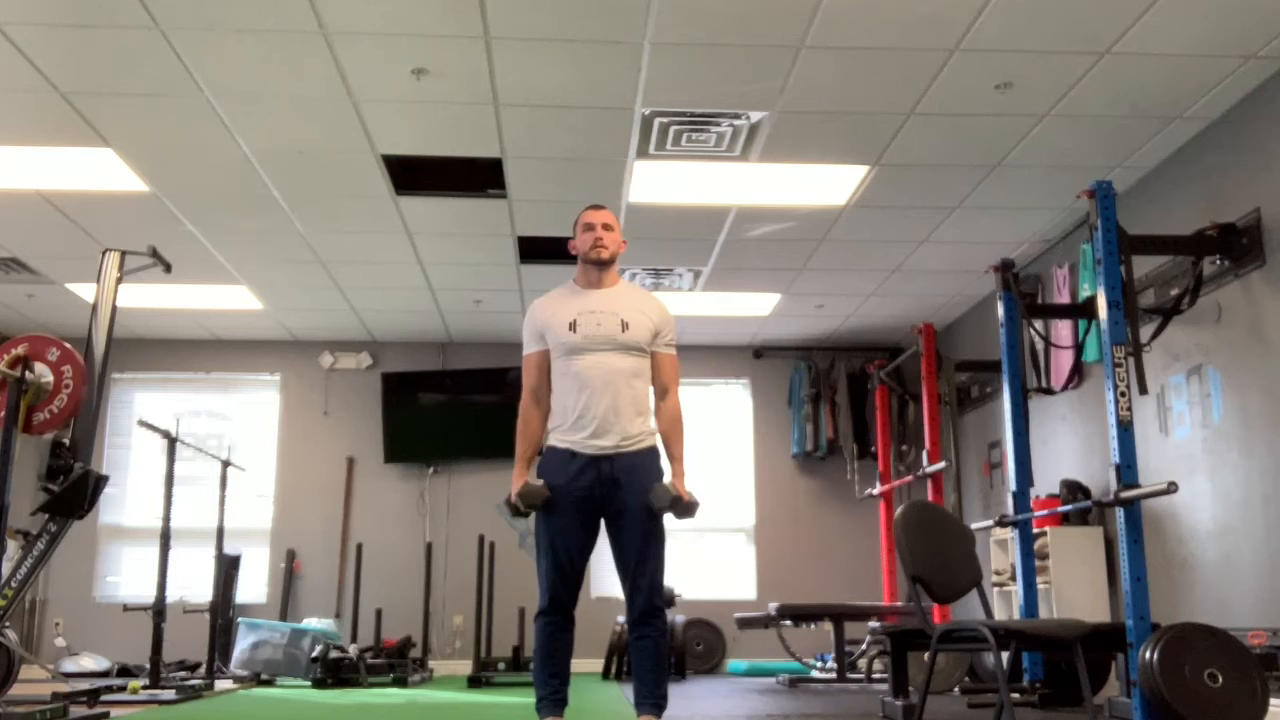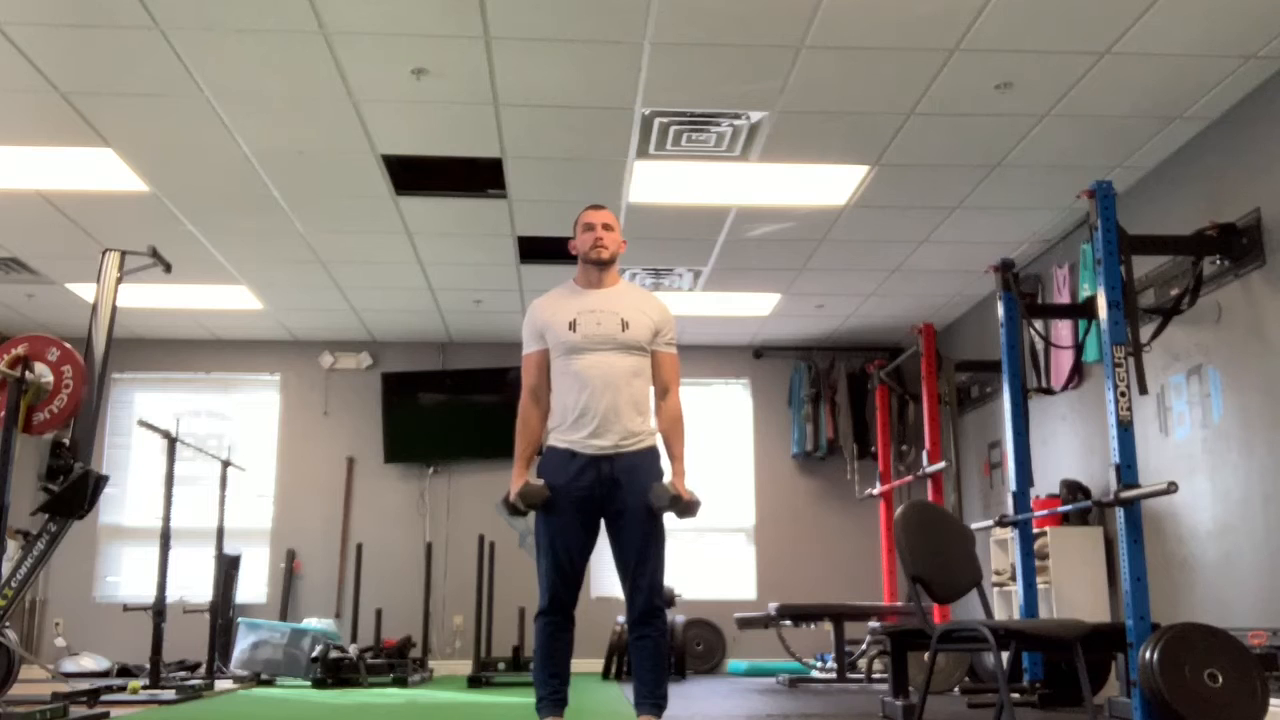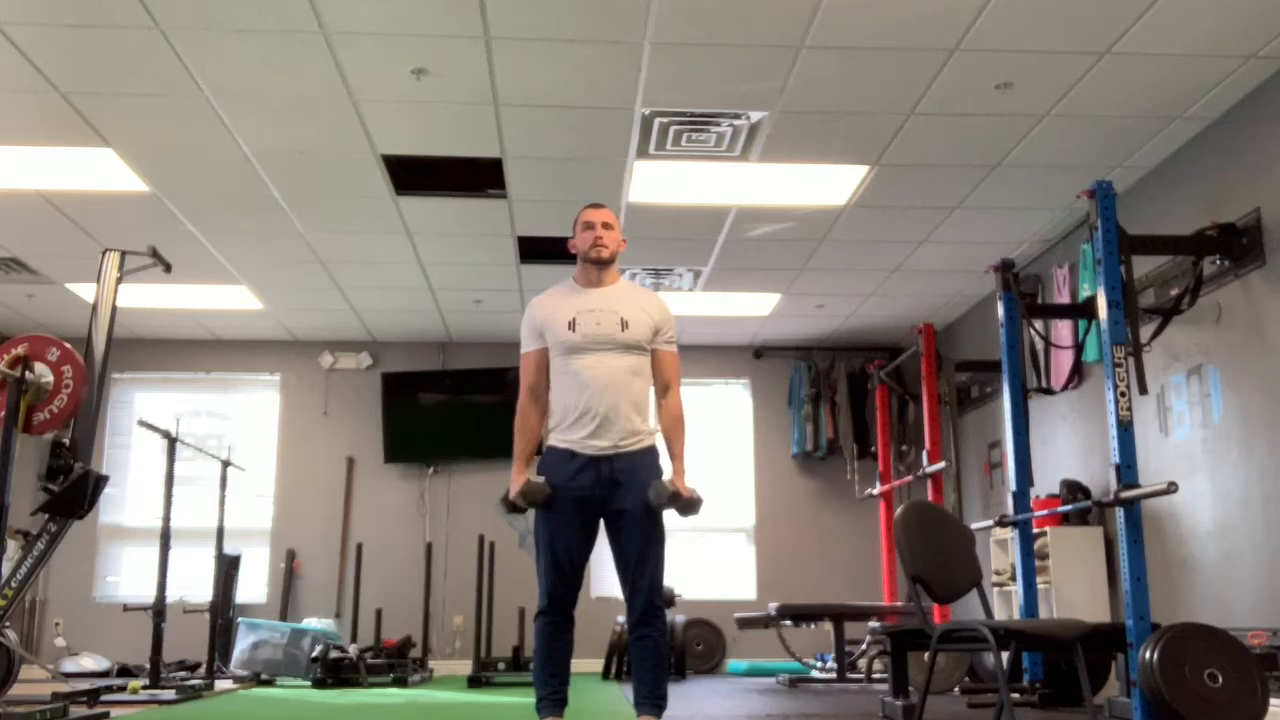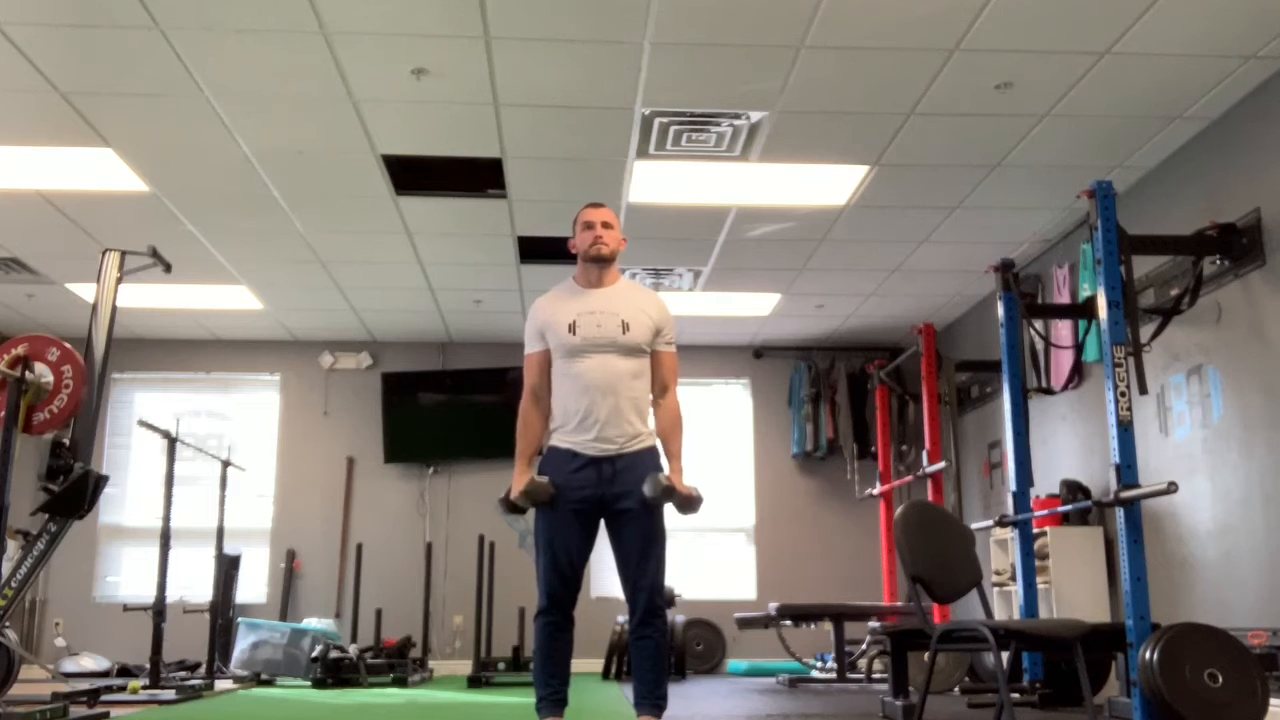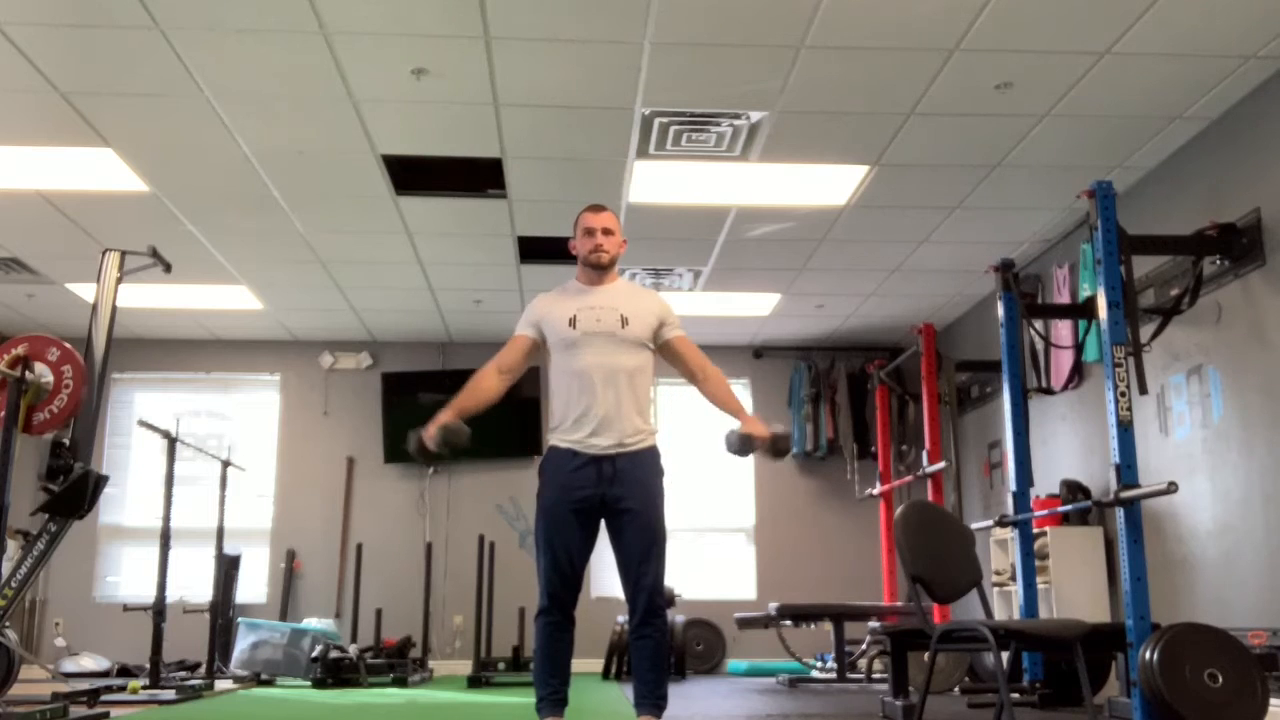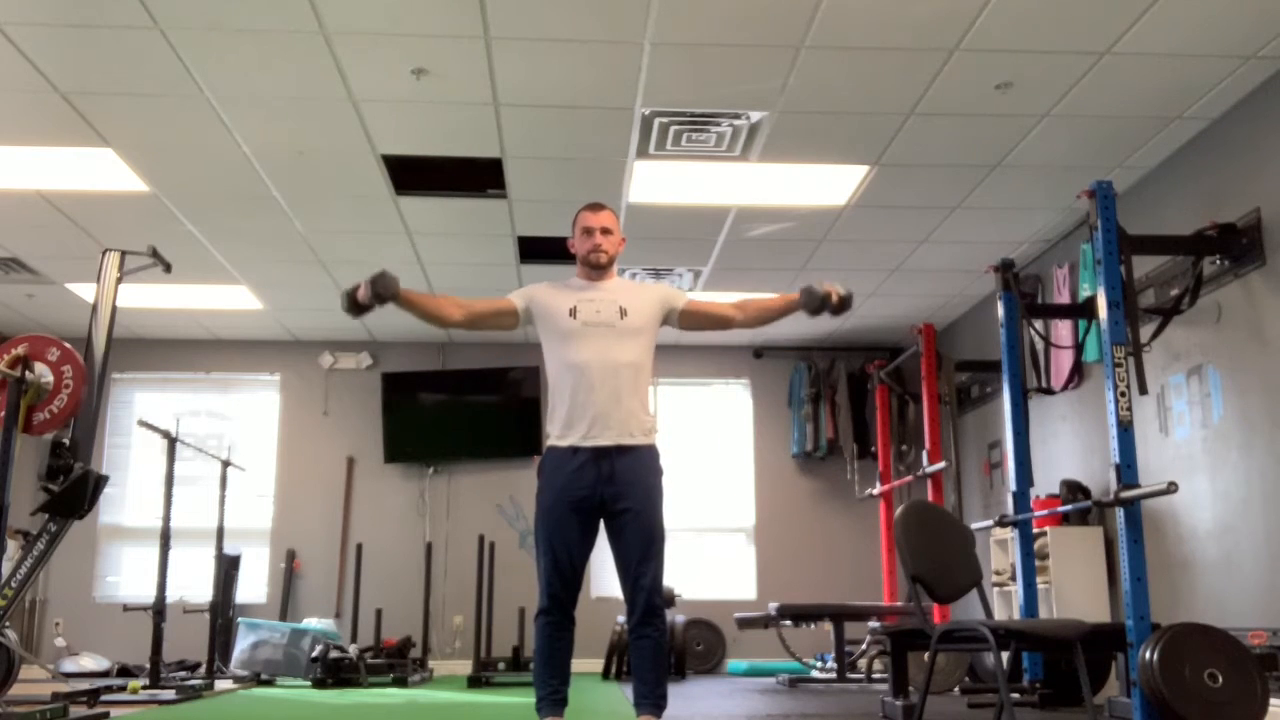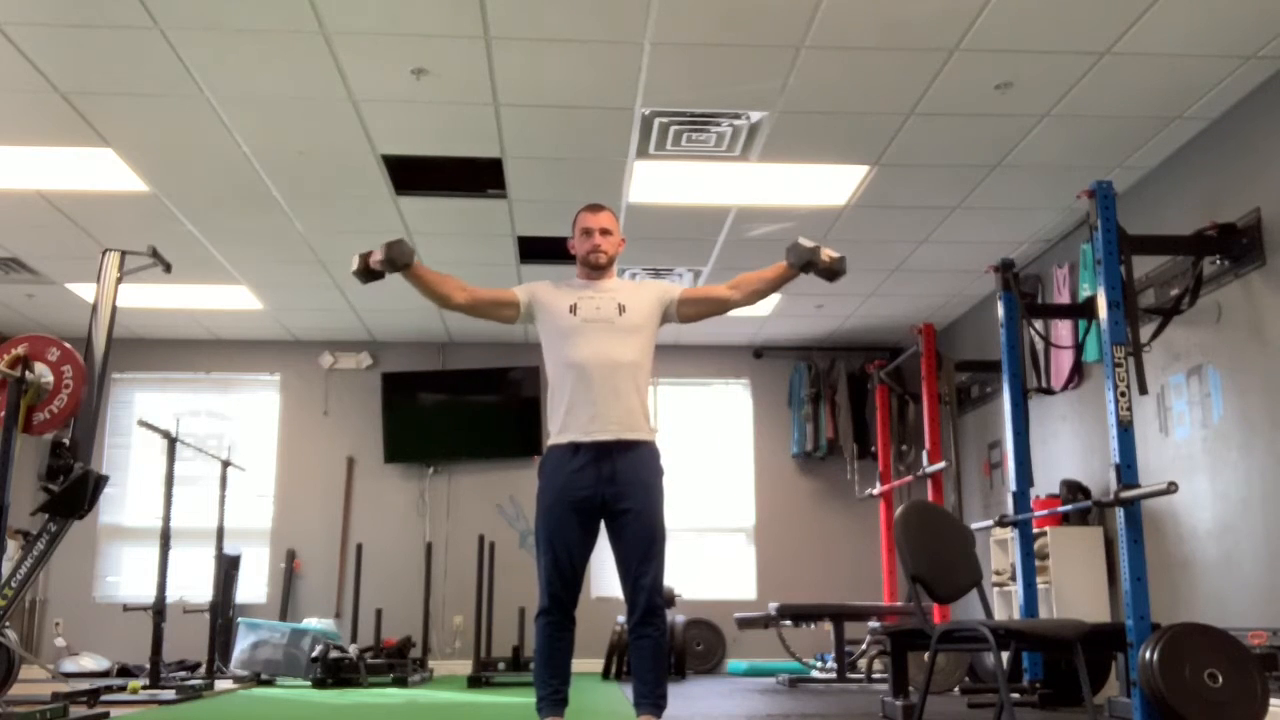
dt=0.3s
person 1, frame 1
left shoulder: (651, 309)
right shoulder: (545, 309)
left elbow: (667, 396)
right elbow: (534, 397)
left wrist: (678, 471)
right wrist: (520, 470)
left hip: (636, 464)
right hip: (566, 464)
left knee: (646, 599)
right knee: (556, 598)
person 1, frame 2
left shoulder: (652, 309)
right shoulder: (545, 309)
left elbow: (668, 396)
right elbow: (533, 397)
left wrist: (679, 471)
right wrist: (520, 470)
left hip: (636, 464)
right hip: (566, 464)
left knee: (646, 599)
right knee: (556, 599)
person 1, frame 3
left shoulder: (651, 307)
right shoulder: (544, 307)
left elbow: (668, 393)
right elbow: (531, 395)
left wrist: (678, 468)
right wrist: (519, 468)
left hip: (635, 464)
right hip: (565, 464)
left knee: (646, 599)
right knee: (555, 599)
person 1, frame 4
left shoulder: (650, 306)
right shoulder: (546, 308)
left elbow: (665, 394)
right elbow: (533, 397)
left wrist: (676, 465)
right wrist: (520, 467)
left hip: (636, 464)
right hip: (567, 465)
left knee: (646, 599)
right knee: (555, 599)
person 1, frame 5
left shoulder: (650, 305)
right shoulder: (546, 306)
left elbow: (699, 369)
right elbow: (499, 371)
left wrist: (745, 417)
right wrist: (449, 416)
left hip: (636, 463)
right hip: (567, 464)
left knee: (647, 598)
right knee: (556, 598)
person 1, frame 6
left shoulder: (651, 297)
right shoulder: (543, 298)
left elbow: (735, 312)
right elbow: (459, 312)
left wrist: (803, 298)
right wrist: (394, 293)
left hip: (634, 460)
right hip: (567, 462)
left knee: (646, 597)
right knee: (556, 598)
person 1, frame 7
left shoulder: (650, 295)
right shoulder: (544, 297)
left elbow: (733, 293)
right elbow: (463, 297)
left wrist: (794, 266)
right wrist: (406, 267)
left hip: (634, 459)
right hip: (567, 460)
left knee: (646, 597)
right knee: (556, 598)
